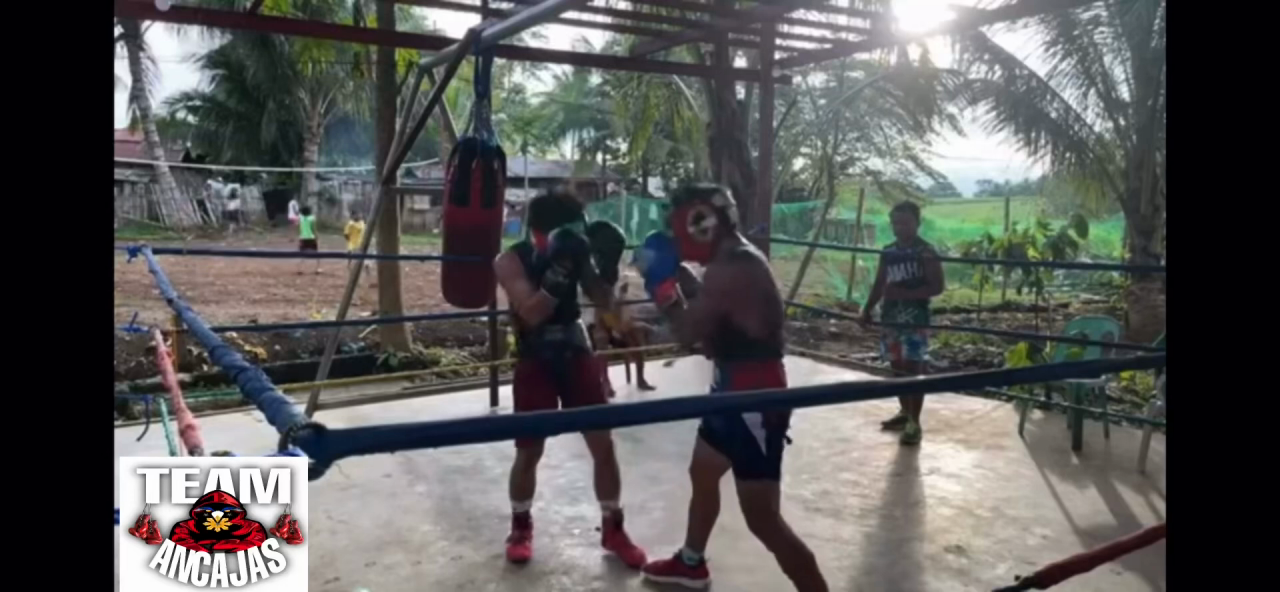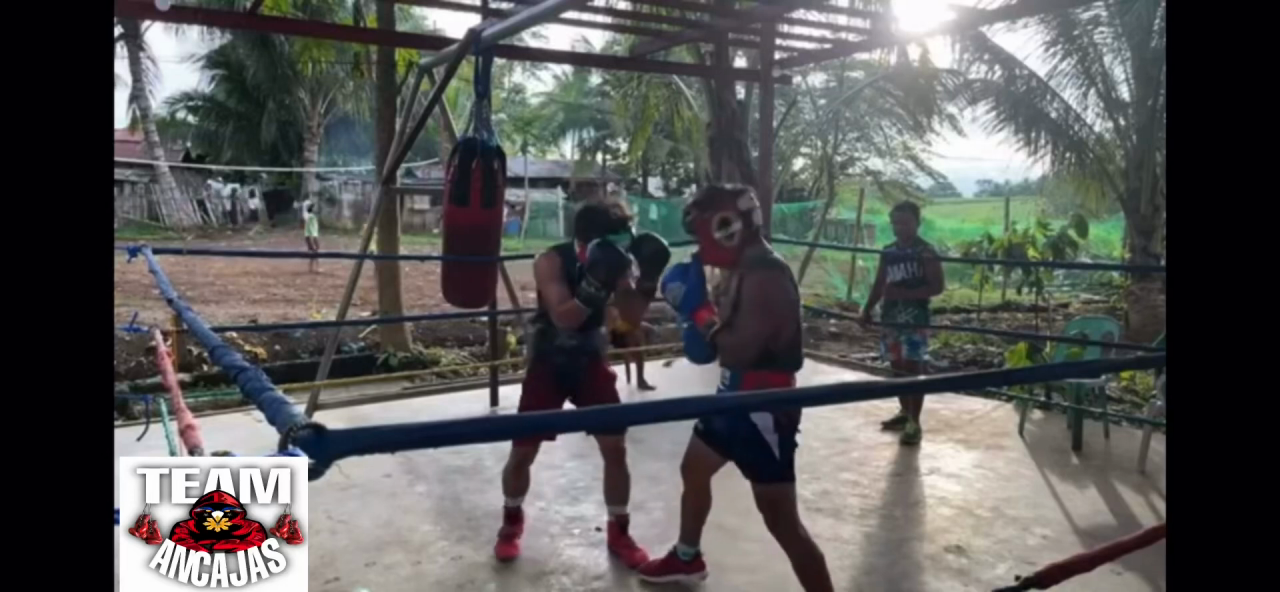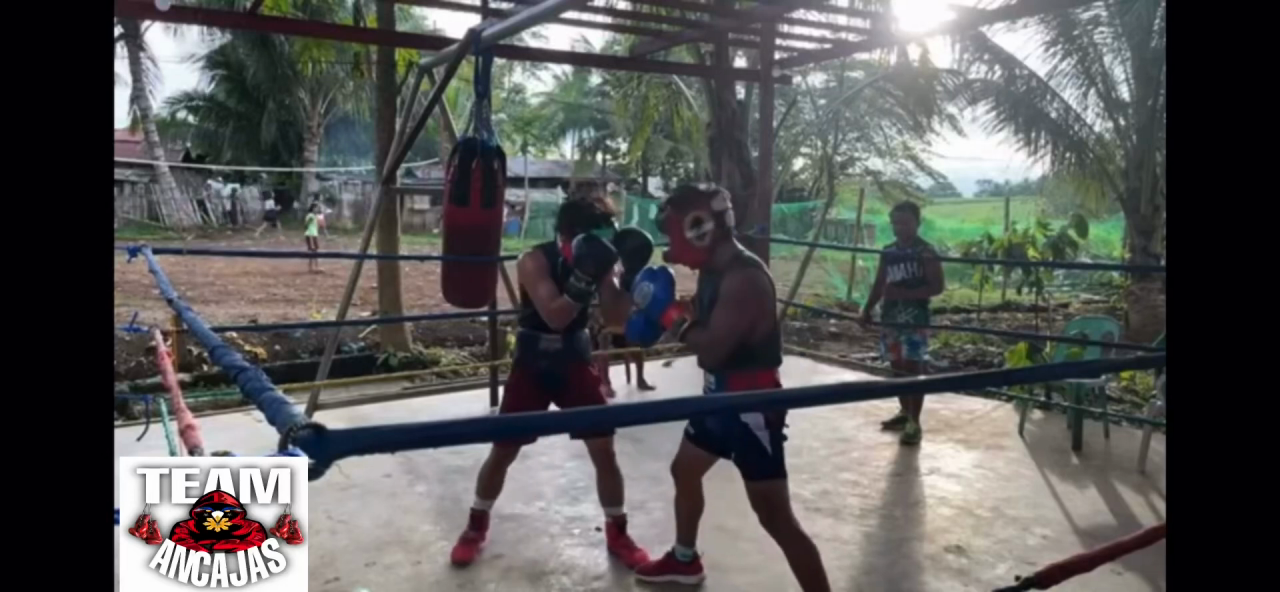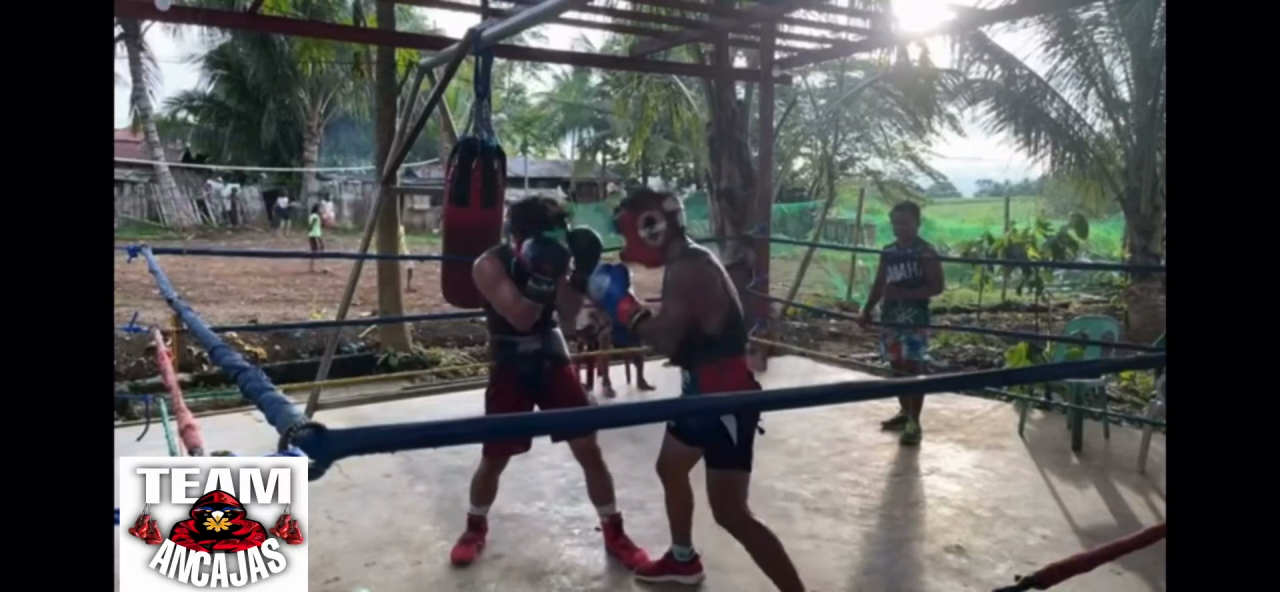
dt=0.3s
person 1, frame 1
left shoulder: (732, 269)
right shoulder: (738, 260)
left elbow: (688, 332)
right elbow: (713, 325)
left wrist: (662, 282)
right wrist: (680, 275)
right hip: (733, 394)
left knee: (763, 518)
right knee: (702, 474)
person 1, frame 2
left shoulder: (768, 279)
right shoulder: (745, 269)
left elbow: (738, 354)
left wrist: (696, 312)
right wrist: (701, 314)
left hip: (764, 409)
right hip: (732, 398)
left knee: (781, 520)
right knee: (693, 470)
right ankle: (686, 557)
person 1, frame 3
left shoulder: (745, 278)
right shoulder: (715, 269)
left elbow: (712, 349)
right elbow: (703, 322)
left wrist: (667, 311)
right wrist: (662, 312)
left hip: (752, 406)
right hip: (718, 398)
left knee: (775, 517)
right knee: (684, 472)
right ankle: (684, 559)
person 1, frame 4
left shoulder: (686, 270)
right shoulder: (692, 262)
left elbow: (664, 339)
left wrist: (621, 300)
left hip: (728, 396)
right hip: (706, 392)
left knee: (730, 513)
right knee: (670, 468)
right ankle: (682, 559)
person 2, frame 1
left shoulder: (574, 250)
right shoulder: (510, 261)
left elbow: (603, 301)
right elbow: (532, 313)
right wrist: (560, 269)
left hip: (576, 353)
right hip: (535, 361)
left knee: (603, 444)
right knee: (529, 450)
left ankle: (613, 528)
right ankle: (521, 528)
person 2, frame 2
left shoulder: (617, 261)
right shoulder: (550, 262)
left elbow: (633, 315)
right elbow: (565, 317)
left wrist: (650, 277)
right wrist: (598, 282)
left hip: (590, 361)
right hip: (547, 361)
left knee: (615, 448)
right knee: (523, 450)
left ankle: (618, 533)
right ankle: (512, 524)
person 2, frame 3
left shoulder: (598, 260)
right shoulder: (535, 261)
left elbow: (618, 315)
right elbow: (556, 317)
left wrist: (632, 270)
right wrist: (584, 277)
left hip: (574, 363)
right hip: (531, 365)
left knee: (604, 451)
right knee: (502, 452)
left ankle: (617, 533)
right ankle: (476, 527)
person 2, frame 4
left shoulder: (554, 257)
right shoulder: (489, 265)
left elbow: (571, 314)
right elbow: (520, 319)
left wrist: (582, 271)
right wrist: (538, 275)
left hip: (553, 362)
right hip: (510, 371)
left knee: (589, 450)
right knee: (493, 460)
left ankle: (614, 532)
right ankle: (475, 529)
person 3, frame 1
left shoulder: (926, 252)
right shoulder: (888, 252)
left elbow: (937, 286)
right elbow: (879, 284)
left wrist: (904, 293)
right wrist: (868, 309)
left hip: (915, 318)
right hip: (890, 316)
left knee: (914, 368)
right knee: (898, 366)
left ankle: (914, 422)
right ankle: (904, 412)
person 3, frame 2
left shoulder: (926, 252)
right shoulder: (888, 252)
left elbow: (937, 286)
right elbow: (879, 284)
left wrist: (904, 293)
right wrist: (867, 310)
left hip: (915, 317)
right hip: (890, 316)
left knee: (914, 368)
right knee: (897, 366)
left ankle: (914, 422)
right ankle: (904, 413)
person 3, frame 3
left shoulder: (926, 252)
right shoulder: (888, 251)
left elbow: (937, 286)
right elbow: (879, 284)
left wrist: (904, 293)
right wrist: (867, 309)
left hip: (915, 318)
right hip: (890, 316)
left knee: (914, 368)
right knee: (898, 367)
left ankle: (914, 422)
right ankle: (904, 412)
person 3, frame 4
left shoulder: (926, 252)
right shoulder: (888, 252)
left elbow: (937, 286)
right elbow: (879, 284)
left wrist: (904, 293)
right wrist: (867, 310)
left hip: (915, 318)
right hip: (890, 316)
left knee: (914, 367)
right knee: (897, 366)
left ankle: (914, 423)
right ankle: (904, 412)
